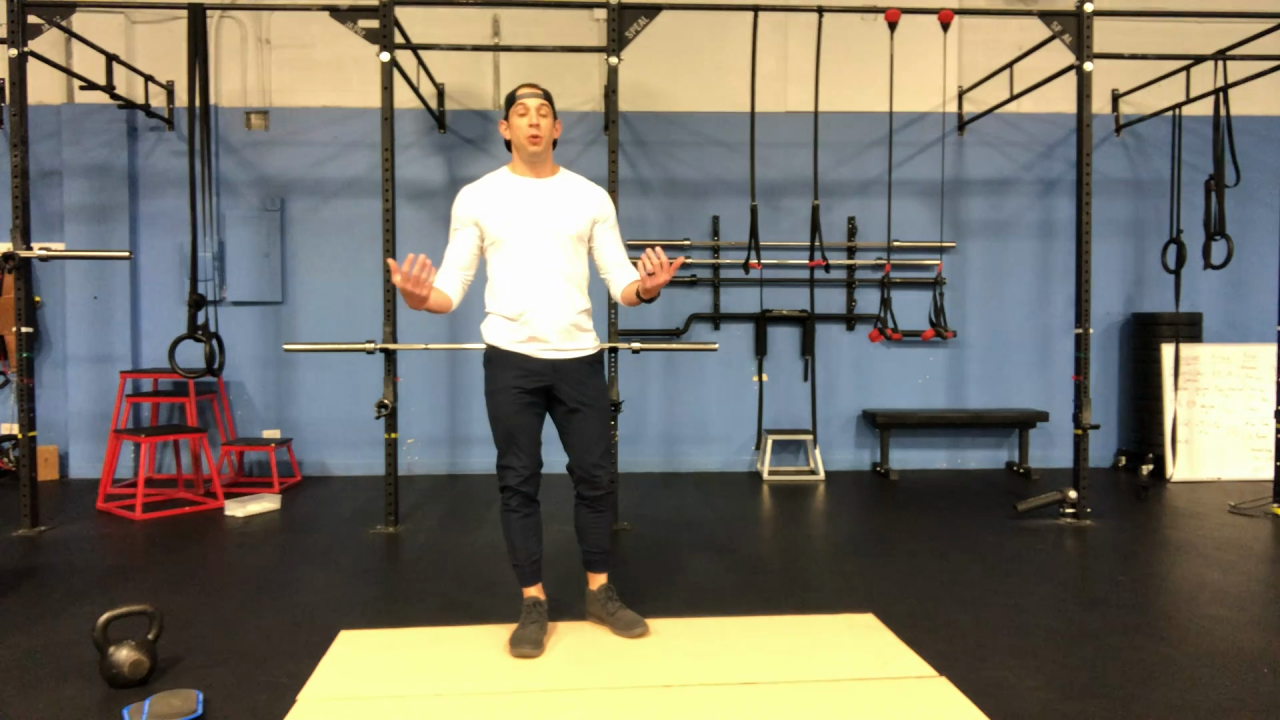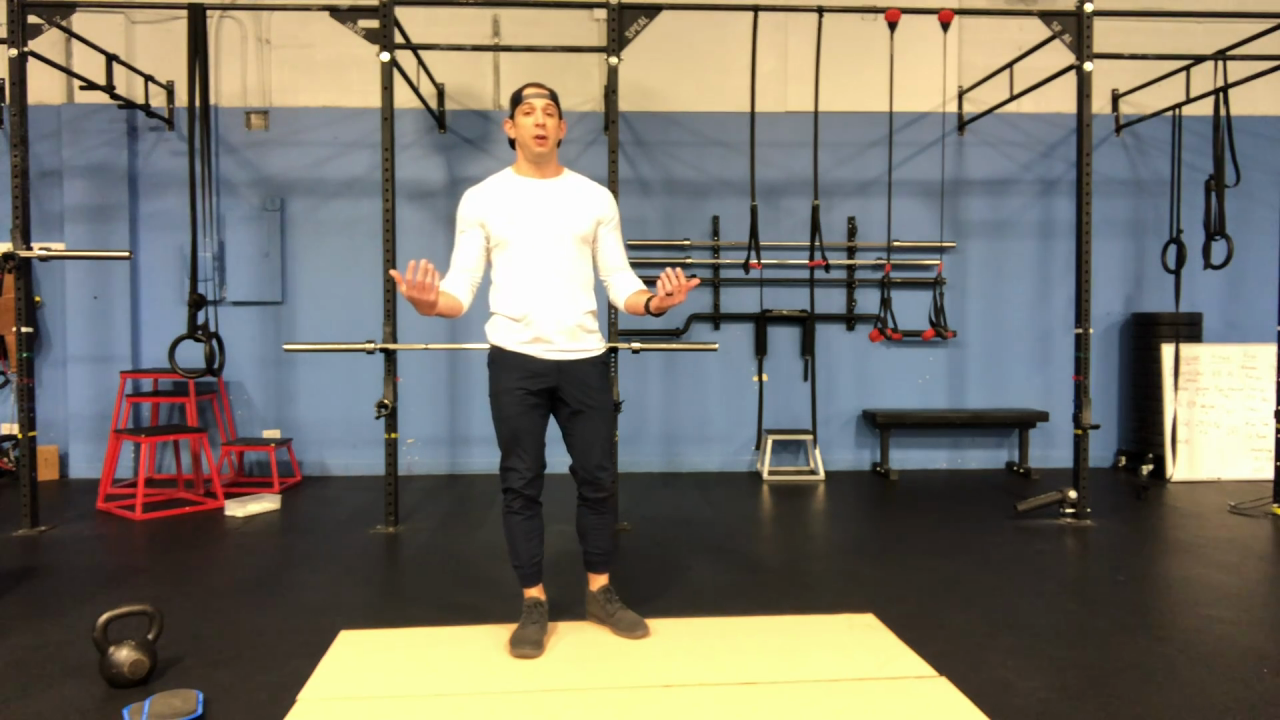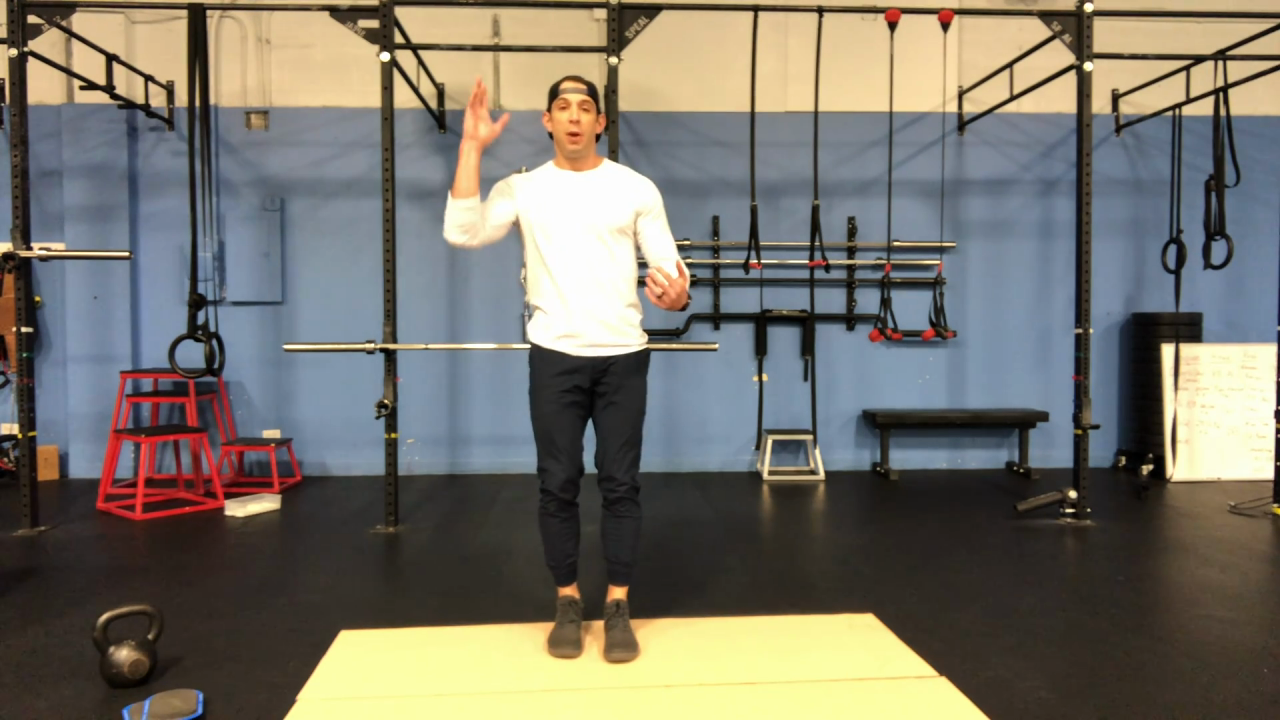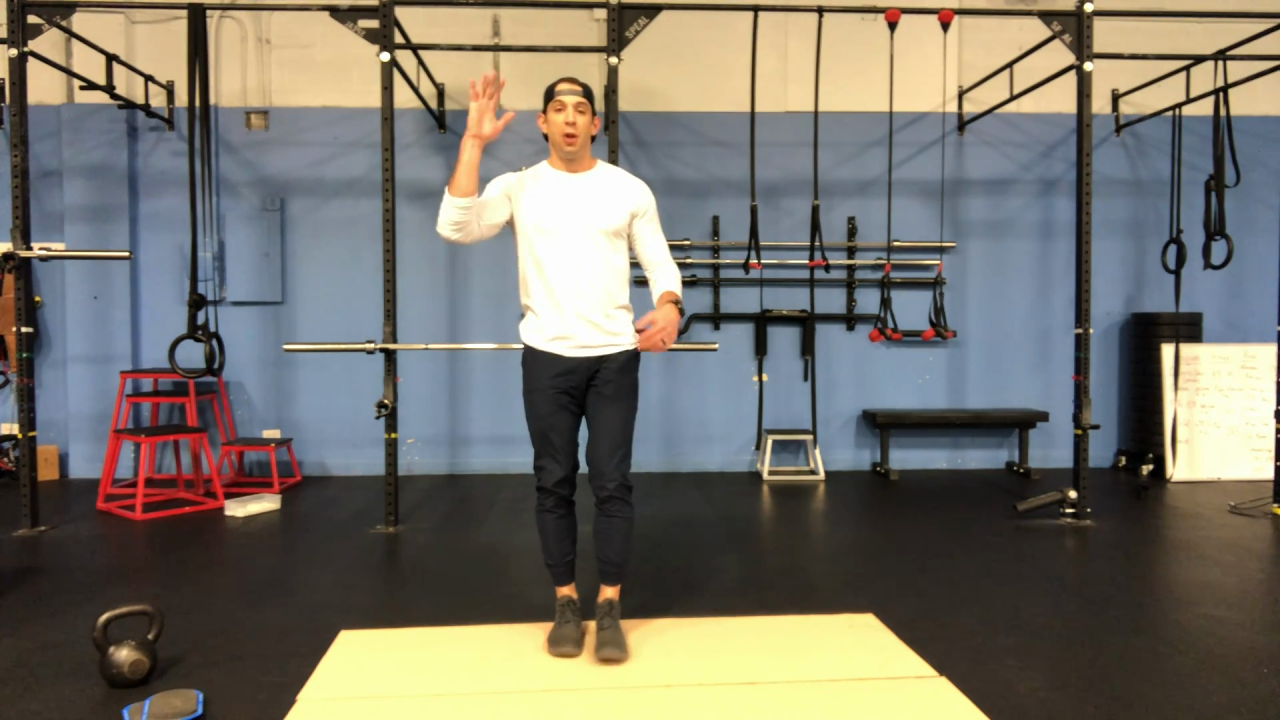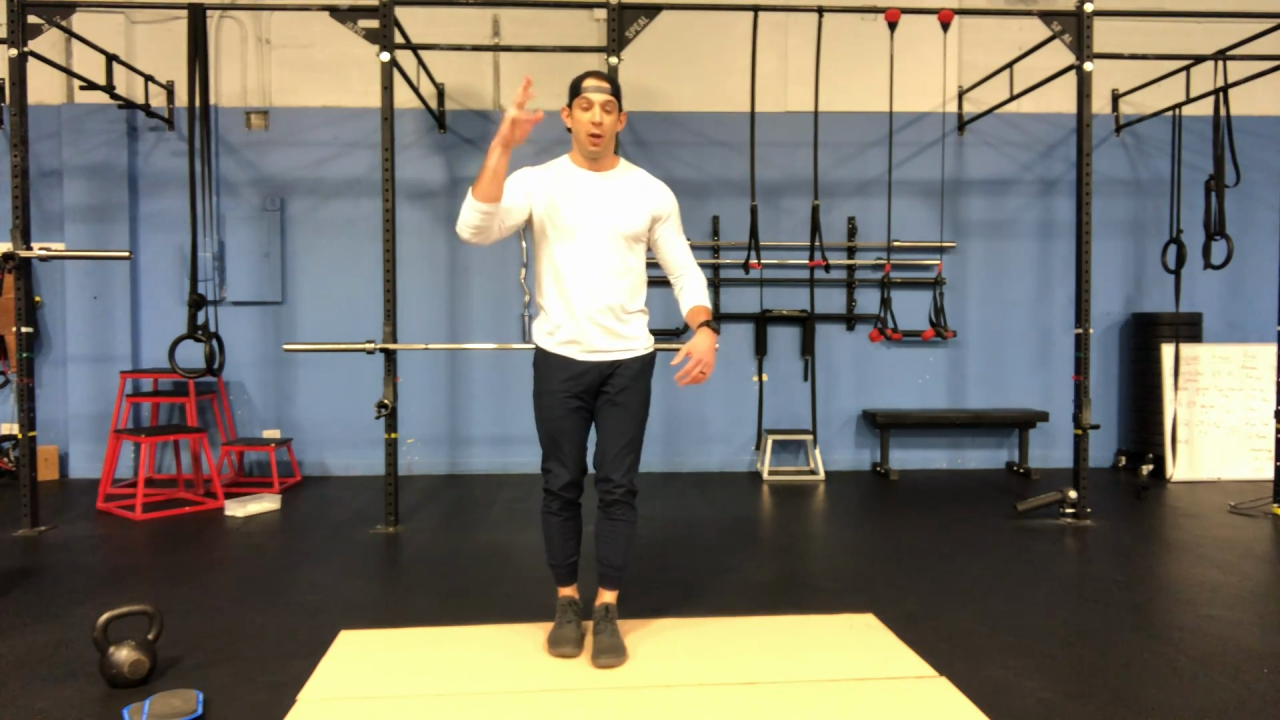
dt=1s
person 1, frame 1
left shoulder: (592, 196)
right shoulder: (476, 197)
left elbow: (618, 279)
right elbow: (453, 283)
left wrist: (648, 288)
right wrist: (421, 296)
left hip: (579, 358)
right hip: (511, 359)
left knee: (595, 477)
right knee: (518, 482)
left ankle: (599, 593)
right ankle: (533, 604)
person 1, frame 2
left shoulder: (595, 197)
right shoulder: (481, 199)
left elbow: (618, 280)
right elbow: (462, 285)
left wrist: (654, 303)
right wrist: (431, 303)
left hip: (584, 359)
right hip: (516, 360)
left knee: (597, 480)
right knee: (522, 484)
left ankle: (600, 593)
right ankle: (534, 604)
person 1, frame 3
left shoulder: (636, 187)
right shoulder: (523, 189)
left elbow: (667, 262)
right elbow: (462, 232)
left wrist: (678, 294)
right wrist: (473, 147)
left hip: (622, 356)
right hip: (555, 357)
left knee: (620, 483)
right knee: (558, 484)
left ankle: (617, 607)
right ankle: (568, 603)
person 1, frame 4
left shoulder: (630, 189)
right shoulder: (517, 188)
left elbow: (660, 265)
right elbow: (455, 228)
left wrist: (668, 308)
right wrist: (473, 143)
left hip: (614, 357)
right hip: (548, 358)
left knee: (611, 481)
right knee: (554, 482)
left ankle: (609, 607)
right ankle: (565, 603)
person 1, frame 5
left shoulder: (651, 191)
right shoulder: (534, 181)
left elbow: (684, 270)
right elbow: (474, 230)
left wrist: (705, 329)
right wrist: (502, 146)
left hip: (627, 361)
right hip: (559, 360)
left knee: (617, 487)
right knee: (560, 486)
left ankle: (607, 612)
right ankle: (567, 604)
